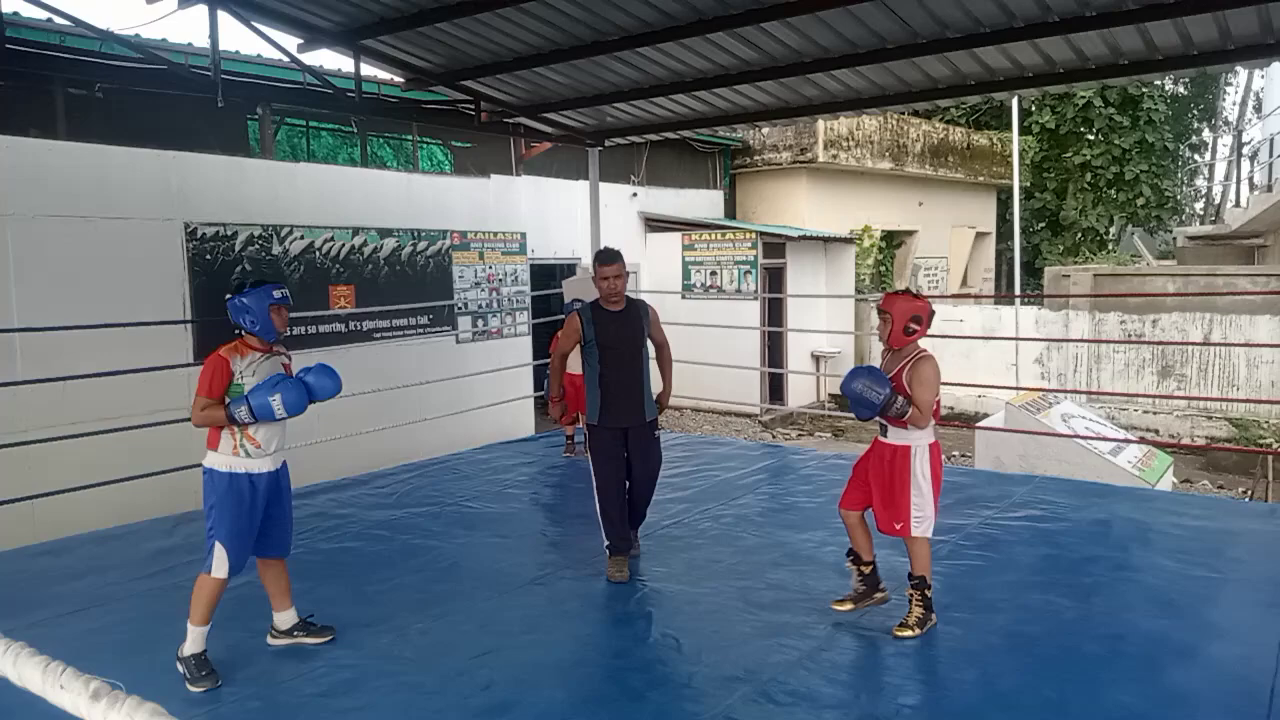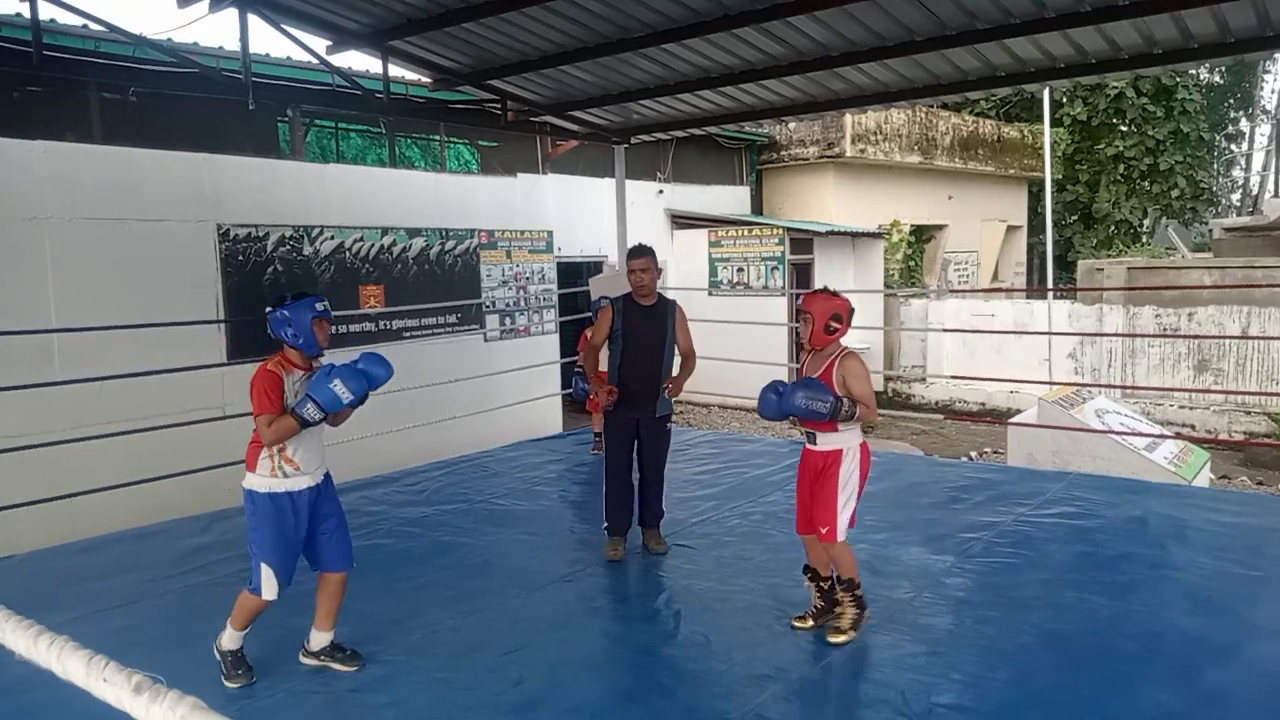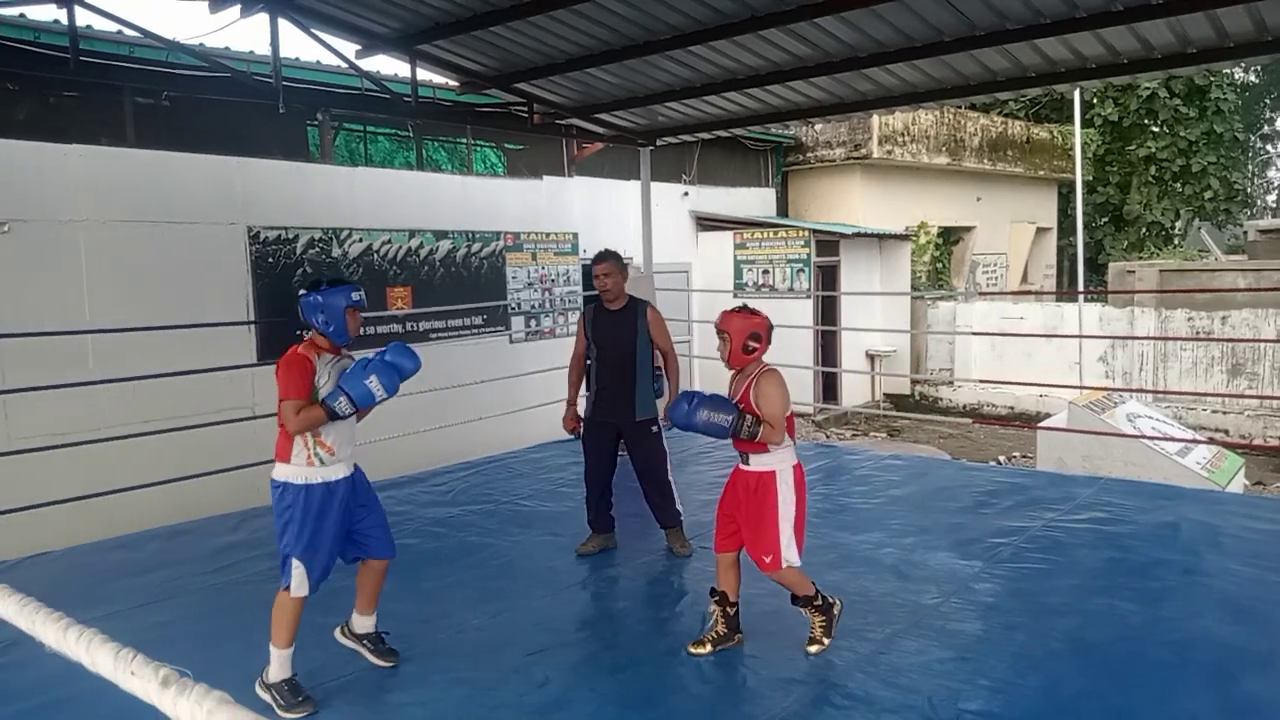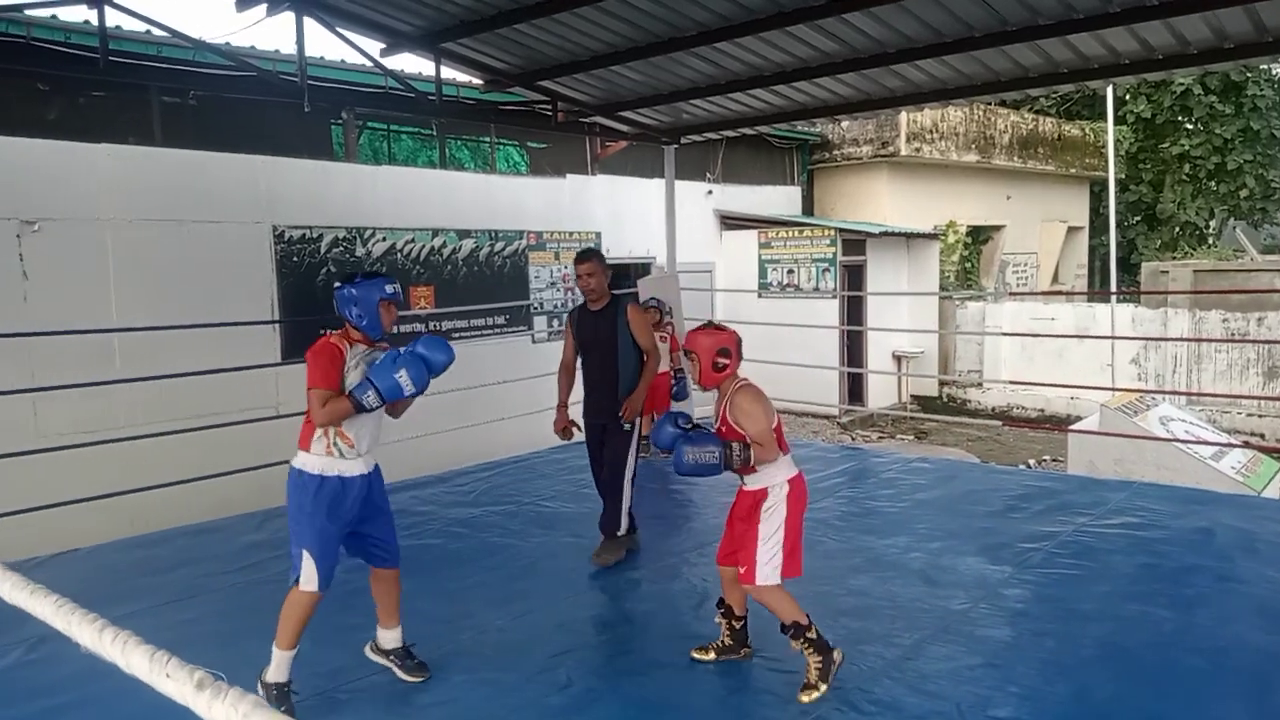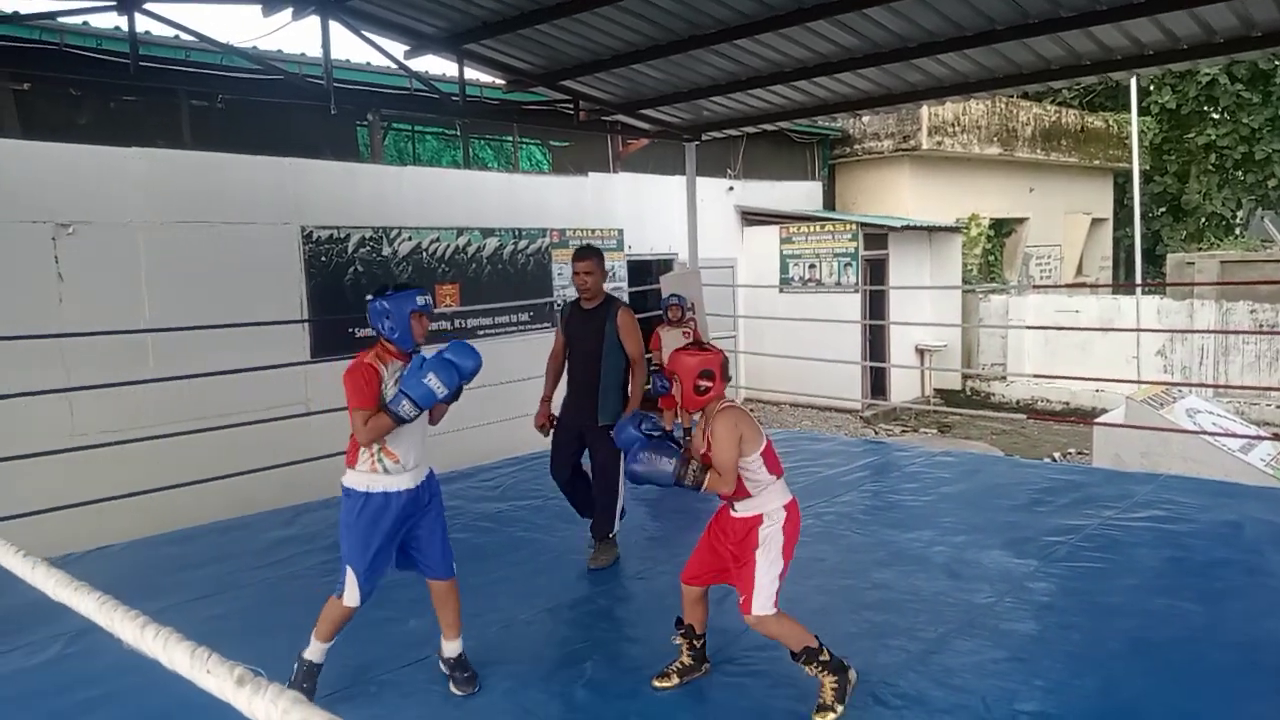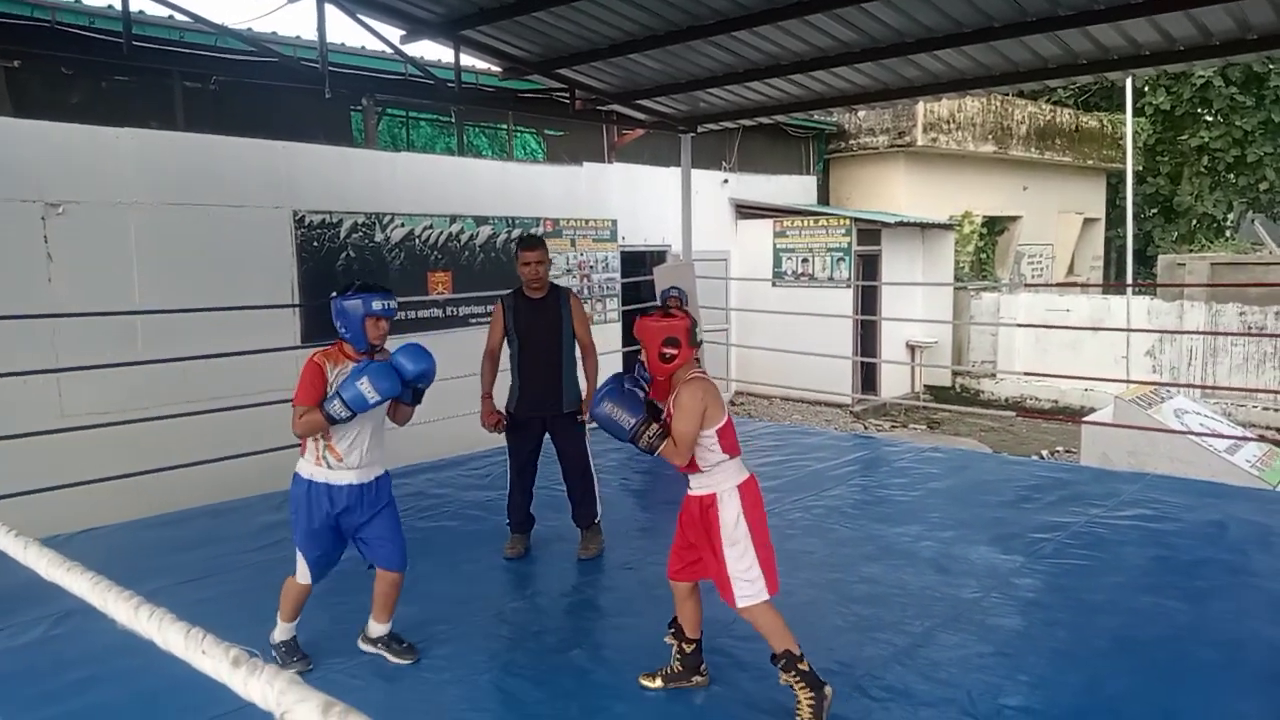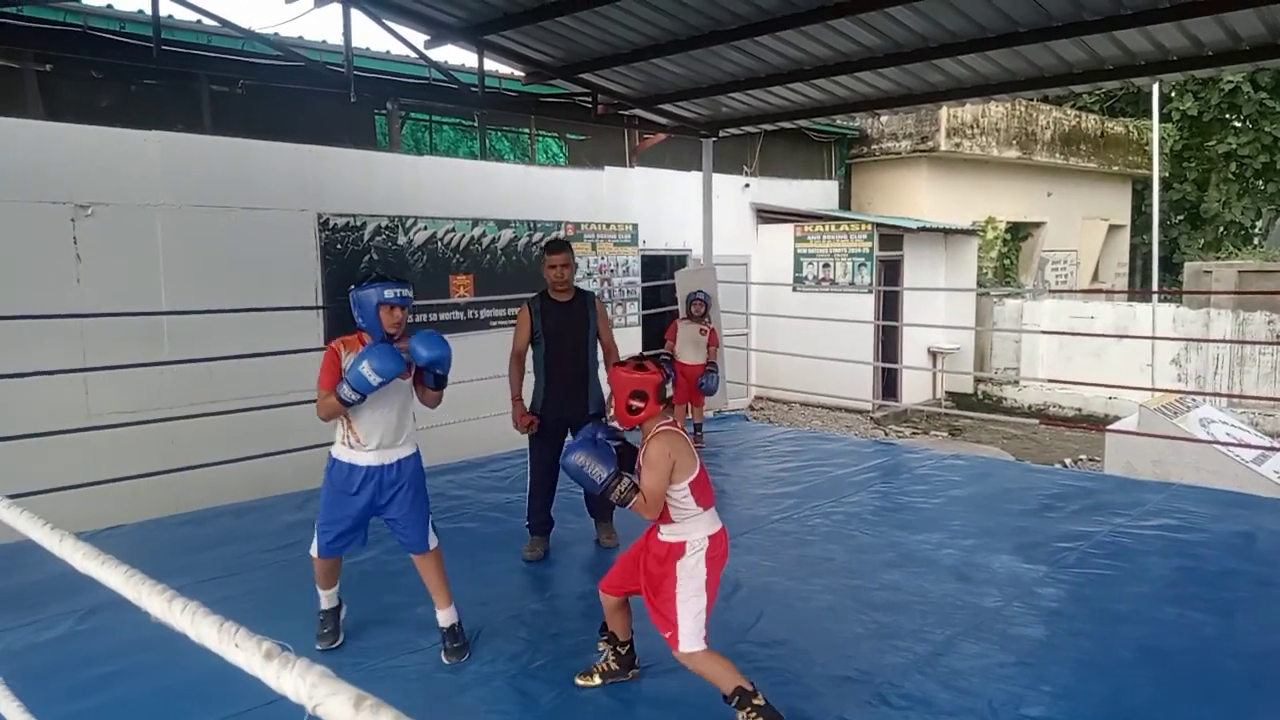
dt=0.5s
person 1, frame 1
left shoulder: (281, 358)
right shoulder: (224, 360)
right elbow: (200, 415)
left wrist: (304, 393)
right wrist: (249, 409)
left hip: (271, 469)
right hip: (231, 474)
left knee: (273, 551)
right knee: (221, 564)
left ankle: (286, 624)
right ankle: (191, 650)
person 1, frame 2
left shoulder: (318, 368)
right shoulder: (270, 376)
left elbow: (331, 420)
right elbow: (269, 433)
left wrist: (355, 393)
right wrist: (314, 404)
left hip: (314, 485)
right hip: (272, 492)
left knee: (336, 565)
right knee: (267, 585)
left ankle: (319, 644)
right ankle: (229, 644)
person 1, frame 3
left shoulder: (343, 358)
right shoulder: (299, 359)
right elbow: (294, 422)
left wrist: (381, 383)
right wrist: (345, 397)
left hip: (345, 477)
right hip: (302, 484)
left knee: (377, 554)
right knee: (299, 583)
left ankle: (360, 628)
right ankle: (276, 677)
person 1, frame 4
left shoulder: (382, 352)
right shoulder: (328, 350)
left elbow: (394, 410)
right elbow: (322, 414)
left wrist: (414, 379)
right wrist: (374, 391)
left hip: (363, 475)
right hip: (319, 479)
left knee: (386, 563)
right knee: (311, 581)
left ankle: (388, 643)
right ankle: (275, 677)
person 1, frame 5
left shoulder: (416, 362)
right shoulder: (365, 368)
left elbow: (431, 418)
right elbow: (365, 434)
left wrist: (450, 386)
right wrist: (411, 400)
left hip: (418, 485)
right hip: (371, 495)
left knee: (443, 575)
right knee: (353, 592)
left ankle: (452, 655)
right ankle: (310, 660)
person 1, frame 6
left shoulder: (386, 362)
right shoulder: (320, 365)
left elbow: (399, 417)
right elbow: (301, 426)
left wrist: (413, 388)
right wrist: (347, 402)
left hip: (370, 483)
right hip: (320, 487)
left knee: (392, 566)
right knee: (308, 575)
left ankle: (377, 633)
right ankle: (282, 638)
person 1, frame 7
left shoulder: (410, 348)
right shoulder: (340, 351)
left elbow: (431, 401)
right elbow: (323, 409)
left wrist: (437, 370)
right wrist: (356, 385)
left hip: (400, 464)
right hip: (349, 467)
left knee: (422, 545)
right knee: (326, 549)
left ankle: (449, 622)
right ankle: (330, 606)
person 2, frame 1
left shoulder: (924, 364)
right shoulder: (887, 355)
left elbow: (922, 417)
left wrist: (886, 398)
right wrist: (868, 401)
left hip: (913, 453)
right hip: (884, 446)
left knee: (912, 531)
right knee: (850, 510)
left ankle: (922, 607)
right ankle: (869, 584)
person 2, frame 2
left shoulder: (849, 363)
right shoulder: (808, 358)
left elbow: (870, 412)
left wrist: (835, 407)
right wrist: (786, 403)
left hip: (844, 455)
right hip: (813, 453)
left knee: (829, 537)
right knee: (809, 533)
left ankle: (854, 603)
right ankle: (827, 602)
person 2, frame 3
left shoulder: (769, 381)
right shoulder: (737, 378)
left elbow: (774, 434)
left wrist: (736, 421)
right wrist: (705, 414)
left hip: (776, 477)
right hip: (744, 474)
left knee: (774, 563)
right knee: (725, 550)
left ankle: (821, 607)
right ankle: (726, 626)
person 2, frame 4
left shoulder: (744, 397)
right shoulder: (724, 396)
left elbow: (769, 450)
left wrist: (721, 455)
right wrist: (694, 436)
left hip: (777, 492)
right hip: (752, 490)
left knee: (758, 583)
right knee: (728, 566)
left ankle: (818, 651)
right ankle: (734, 640)
person 2, frame 5
left shoulder: (725, 420)
right shoulder: (712, 416)
left elbow: (725, 482)
right elbow: (701, 463)
left wrist: (674, 467)
right wrist: (662, 444)
left hip: (770, 517)
right hip: (735, 515)
left knee: (758, 613)
right knee: (692, 584)
left ankle: (832, 671)
right ankle: (692, 659)
person 2, frame 6
left shoulder: (692, 390)
right shoulder: (683, 385)
left elbow: (678, 454)
right elbow: (678, 433)
left wrist: (636, 424)
right wrist: (646, 409)
left hip: (728, 499)
right hip: (701, 497)
left knee: (749, 601)
right knee: (681, 580)
right ankle: (689, 665)
person 2, frame 7
left shoulder: (662, 443)
right shoulder: (655, 433)
left elbow: (651, 508)
right elbow: (648, 483)
left wrist: (611, 479)
right wrist: (619, 457)
left hip: (693, 546)
right hip: (666, 539)
left knee: (688, 650)
right knee: (611, 591)
right ankle: (621, 661)
person 3, frame 1
left shoulder: (644, 312)
right shoulder: (581, 318)
left elbow: (662, 348)
right elbow: (560, 356)
left wrist: (666, 388)
right wrist: (556, 398)
left hip: (642, 414)
right hip: (602, 418)
left knee: (646, 476)
right knee: (609, 485)
left ankle: (630, 531)
right ankle: (617, 551)
person 3, frame 2
left shoulder: (672, 311)
right shoulder: (613, 309)
left elbow: (688, 353)
right elbow: (592, 348)
left wrist: (680, 378)
right wrist: (596, 382)
left hip: (657, 407)
right hip: (619, 406)
left knee: (654, 470)
right knee: (617, 470)
left ankle: (651, 528)
right ankle: (616, 534)
person 3, frame 3
left shoulder: (645, 312)
right shoulder: (588, 317)
left elbow: (668, 355)
right elbow: (578, 361)
left wrist: (675, 399)
right wrist: (571, 405)
left hip: (641, 412)
right hip: (598, 413)
left knee: (655, 471)
right knee: (596, 475)
left ankle: (674, 530)
right ankle: (602, 532)
person 3, frame 4
left shoulder: (629, 311)
right shoulder: (574, 318)
left elbow: (652, 354)
right elbow: (568, 365)
left wrist: (639, 394)
right wrist: (562, 409)
left hip: (624, 410)
right hip: (593, 412)
left knee: (617, 474)
right knee: (603, 476)
left ankle: (614, 537)
right ankle: (619, 534)
person 3, frame 5
left shoulder: (620, 313)
right shoulder: (567, 313)
left elbow: (638, 362)
right elbow: (557, 357)
left wrist: (632, 407)
right wrist: (545, 401)
left hip: (607, 413)
right hip: (572, 410)
left knee: (606, 476)
right knee: (560, 468)
left ankle: (606, 539)
right ankle: (601, 518)
person 3, frame 6
left shoulder: (568, 301)
right shoulder: (505, 306)
left elbow: (587, 347)
right elbow: (492, 353)
left wrist: (591, 390)
right wrist: (486, 398)
left hip: (566, 404)
right hip: (521, 405)
left knee: (577, 466)
right knee: (520, 469)
left ankle: (590, 528)
right ankle: (519, 531)
person 3, frame 7
left shoulder: (593, 305)
right shoulder: (531, 309)
left elbow: (609, 349)
right elbow: (518, 356)
right wrist: (517, 401)
left hip: (589, 404)
right hip: (546, 406)
right knee: (541, 472)
left ankle: (603, 521)
right ankle: (538, 534)
